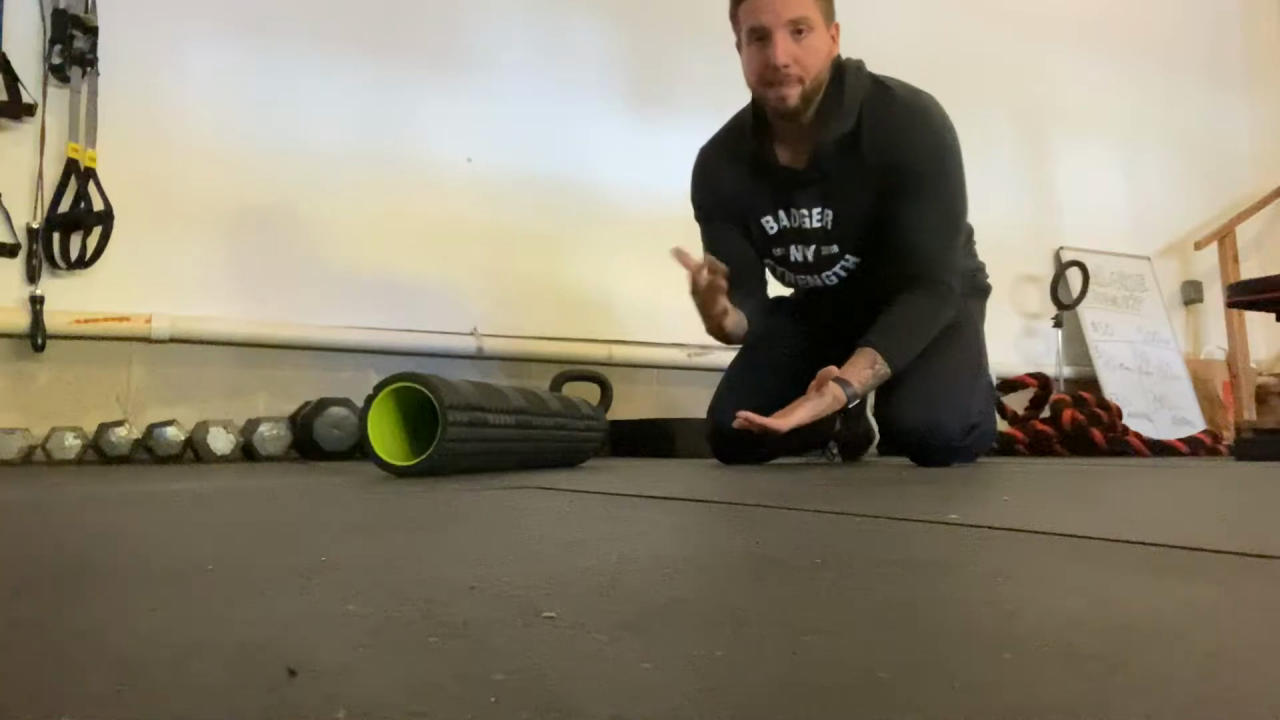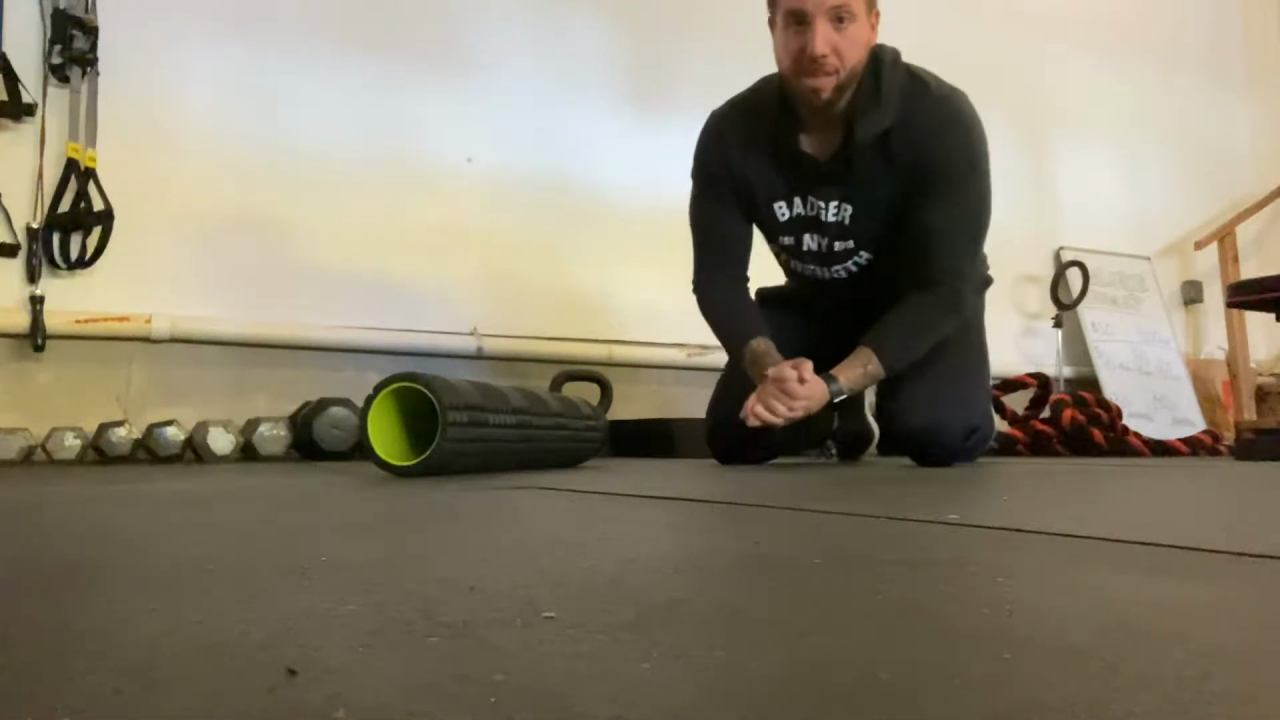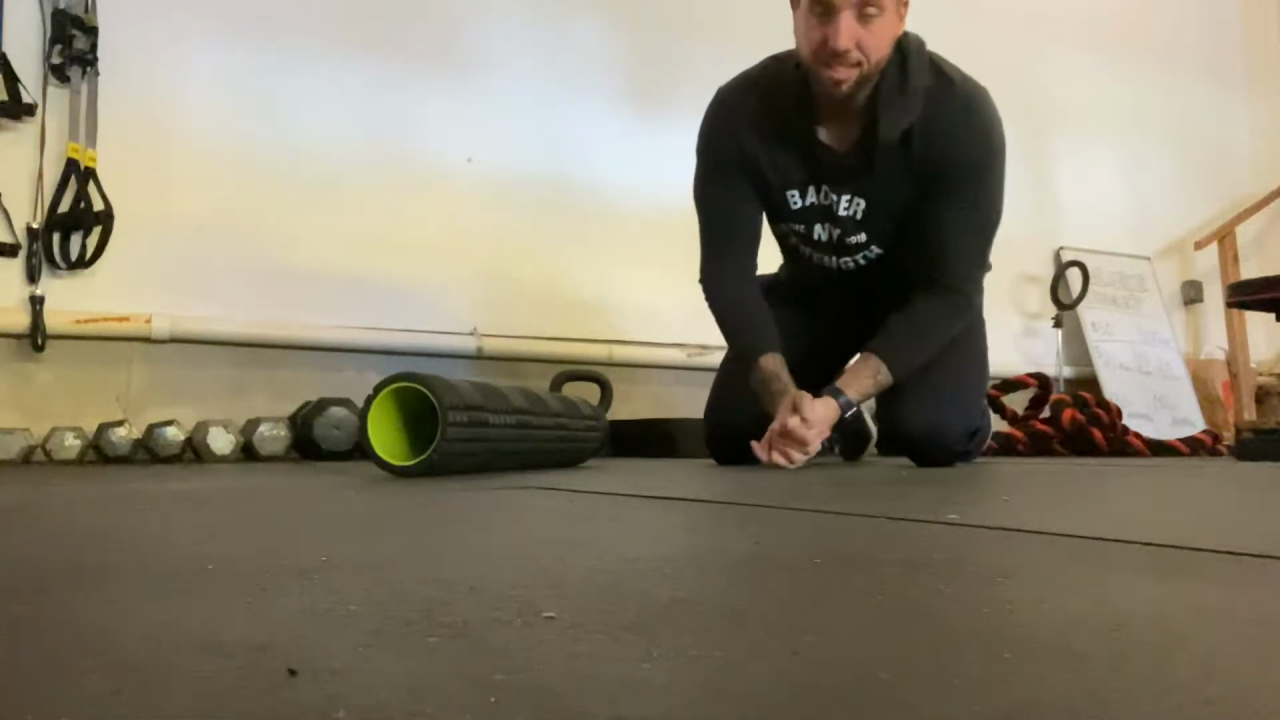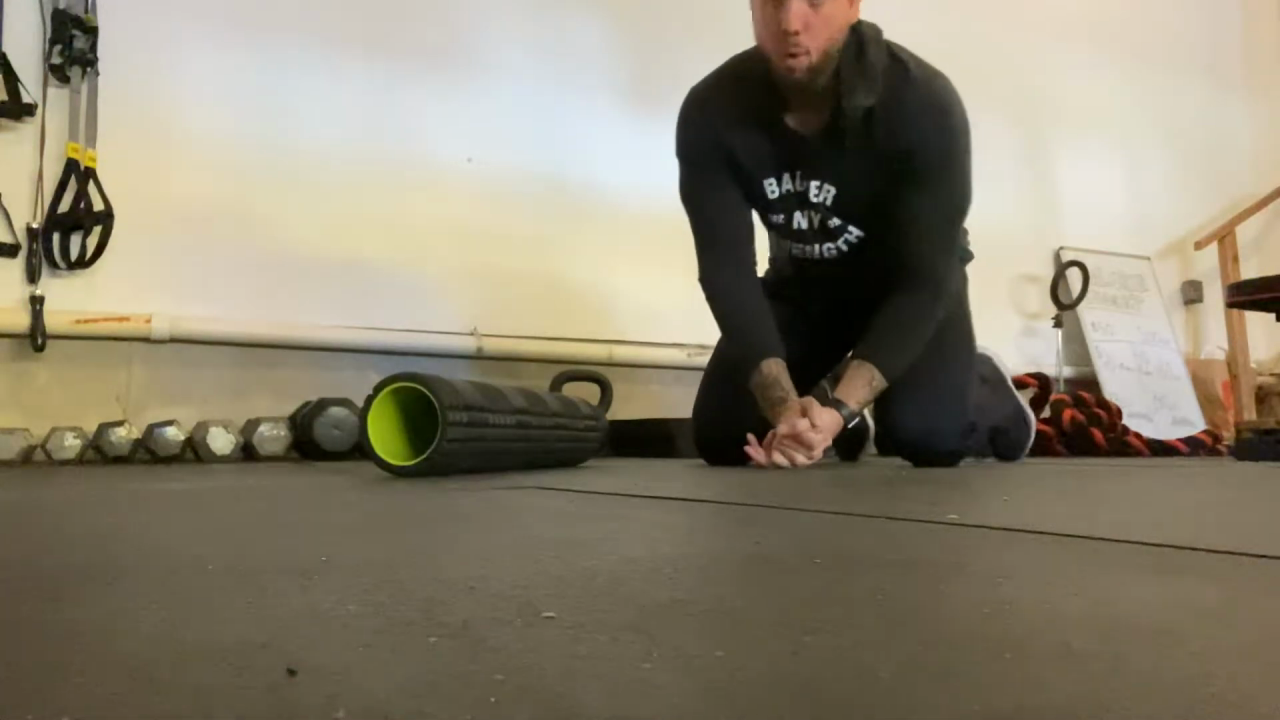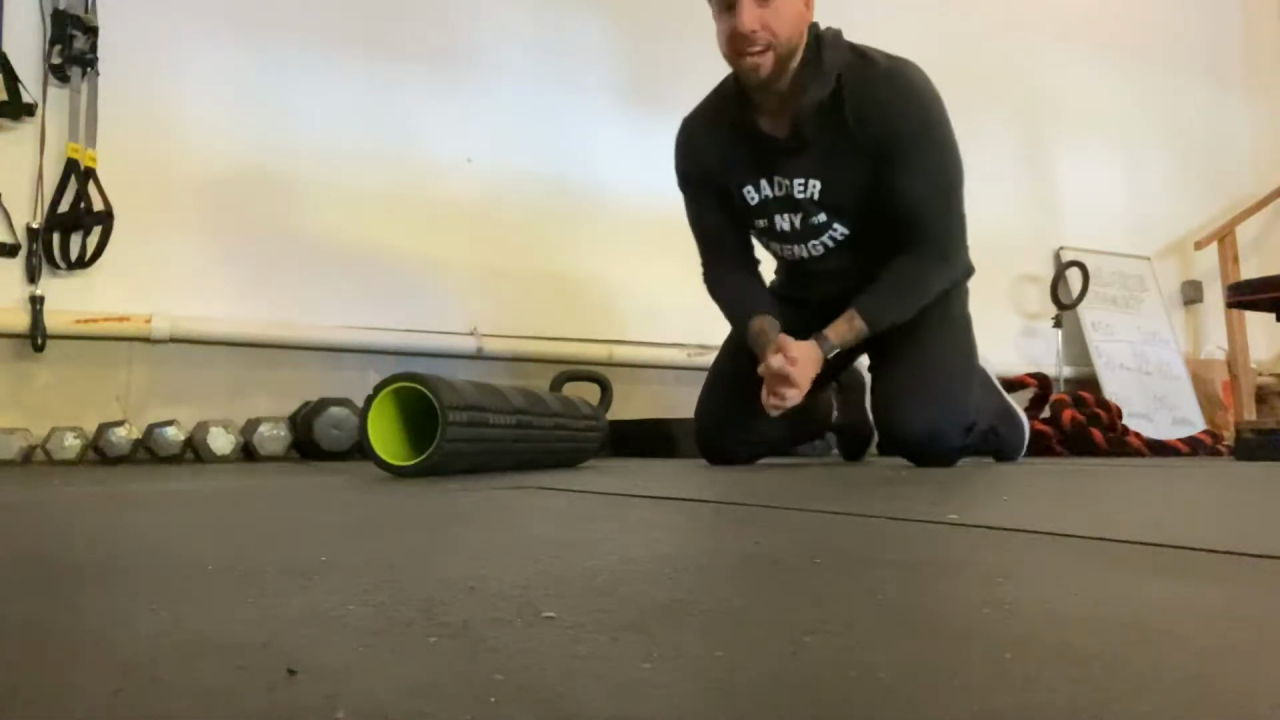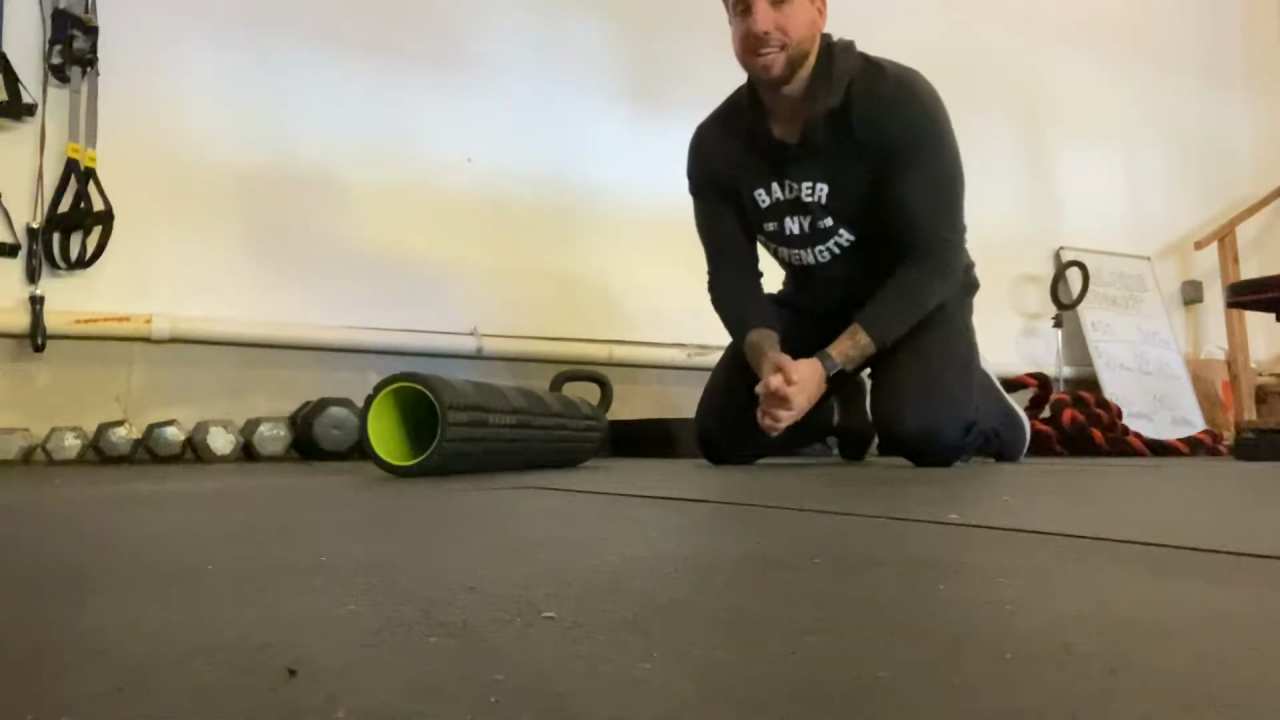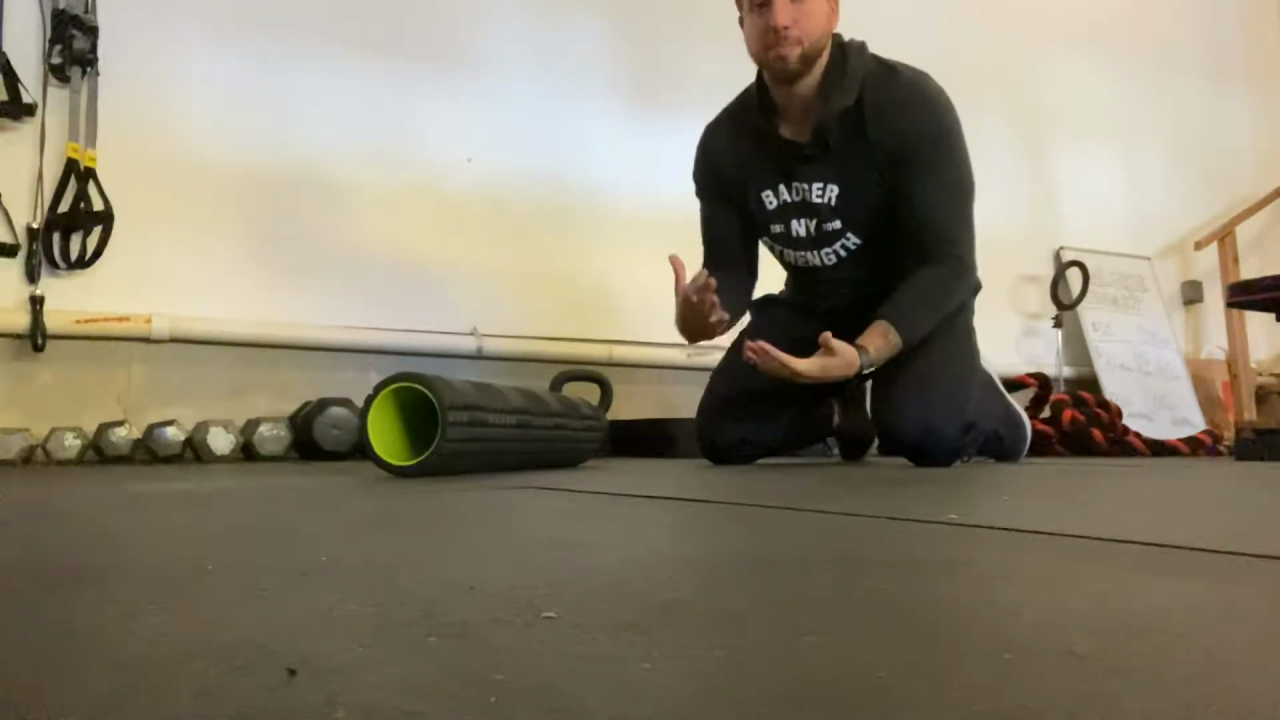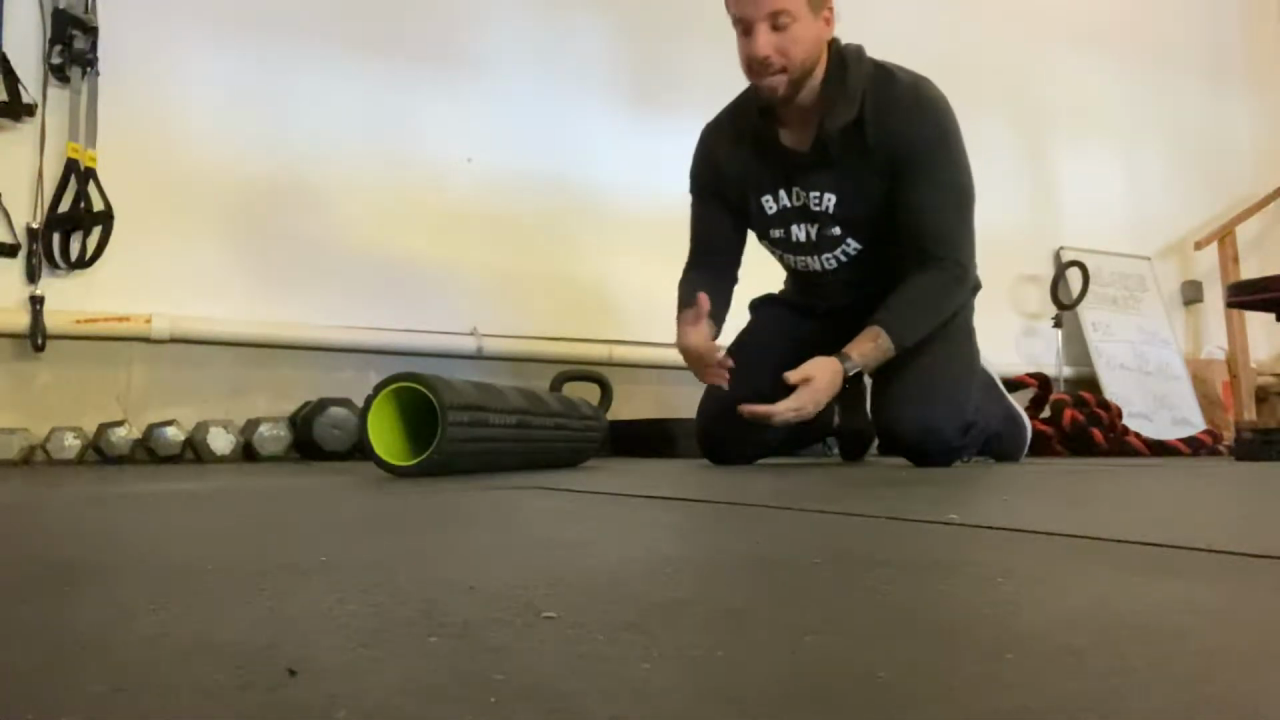
dt=0.4s
person 1, frame 1
left shoulder: (910, 123)
right shoulder: (720, 165)
left elbow: (934, 285)
right elbow: (747, 295)
left wrist: (844, 387)
right wrist: (723, 318)
left hip: (932, 302)
right hip: (821, 307)
left knee: (931, 432)
right knee: (733, 435)
left ankle: (972, 394)
right ankle: (848, 419)
person 1, frame 2
left shoulder: (940, 119)
right shoulder: (729, 135)
left elbow: (944, 289)
right elbow: (718, 279)
left wrist: (829, 386)
right wrist: (772, 370)
left hip: (931, 303)
right hip: (814, 300)
left knee: (934, 432)
right knee: (733, 436)
right ankle: (843, 413)
person 1, frame 3
left shoulder: (960, 114)
right shoulder: (738, 112)
left elbow: (948, 289)
right elbow: (727, 270)
left wrist: (836, 402)
right wrist: (784, 397)
left hip: (924, 293)
right hip: (809, 286)
left knee: (932, 433)
right knee: (732, 437)
right ankle: (847, 418)
person 1, frame 4
left shoulder: (922, 102)
right shoulder: (711, 111)
left elbow: (924, 283)
right elbow: (726, 268)
left wrist: (837, 412)
right wrist: (783, 405)
left hip: (908, 284)
right hip: (800, 283)
left knee: (928, 435)
right knee: (721, 437)
left ankle: (983, 394)
right ankle: (824, 392)
person 1, frame 5
left shoulder: (892, 91)
right shoulder: (703, 136)
left elbow: (937, 249)
right elbow: (729, 269)
left wrist: (823, 348)
right wrist: (772, 347)
left hip: (915, 286)
right hip: (805, 293)
left knee: (925, 432)
right knee: (722, 437)
left ankle: (978, 403)
right ankle: (838, 402)
person 1, frame 6
left shoulder: (899, 100)
right shoulder: (716, 143)
left elbow: (935, 261)
right elbow: (733, 275)
left wrist: (826, 366)
right wrist: (770, 362)
left hip: (920, 297)
right hip: (812, 303)
left knee: (924, 431)
right knee: (722, 435)
left ankle: (982, 408)
right ankle: (840, 408)
person 1, frame 7
left shoulder: (909, 103)
right shoulder: (724, 143)
left elbow: (948, 263)
right elbow: (729, 269)
left wrist: (862, 356)
right wrist: (697, 318)
left hip: (918, 303)
right hip: (812, 305)
left knee: (926, 432)
right knee: (722, 434)
left ankle: (983, 407)
right ankle: (841, 410)
person 1, frame 8
left shoulder: (909, 108)
right shoulder: (723, 143)
left elbow: (946, 267)
right elbow: (711, 266)
left wrist: (847, 365)
right wrist: (693, 329)
left hip: (920, 303)
right hip: (811, 303)
left knee: (925, 432)
right knee: (723, 435)
left ankle: (987, 409)
right ankle: (843, 411)
